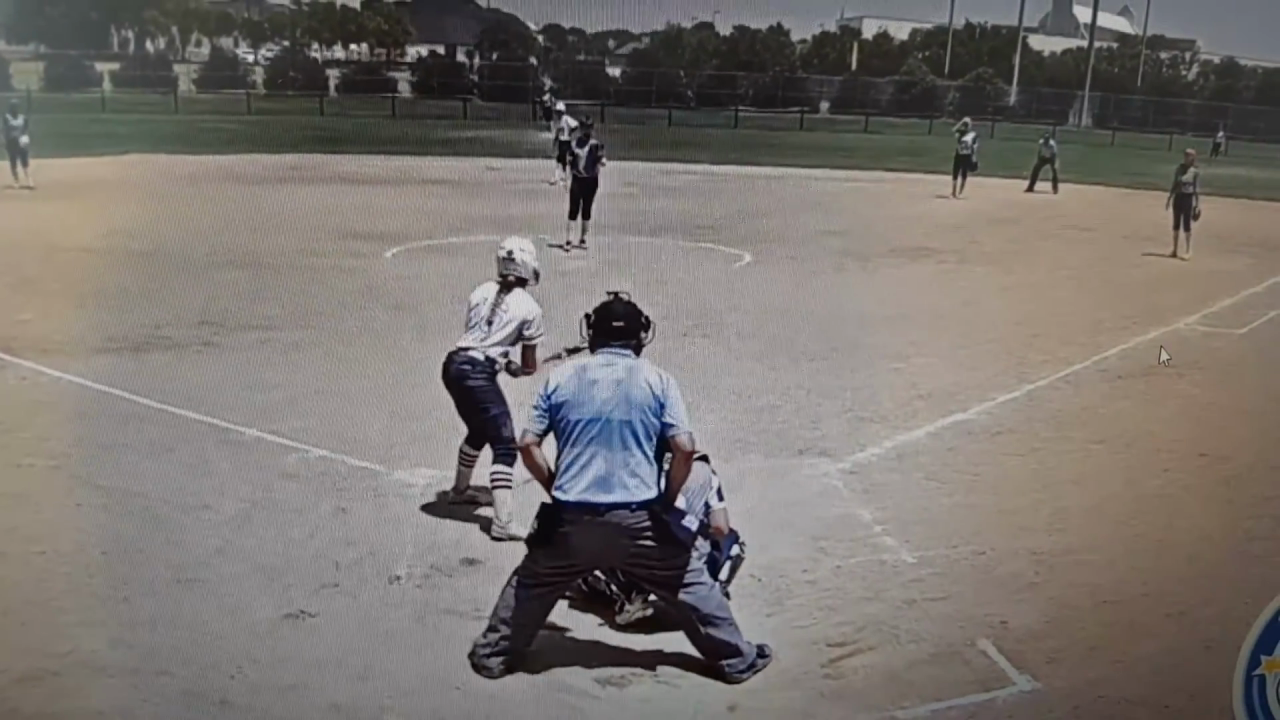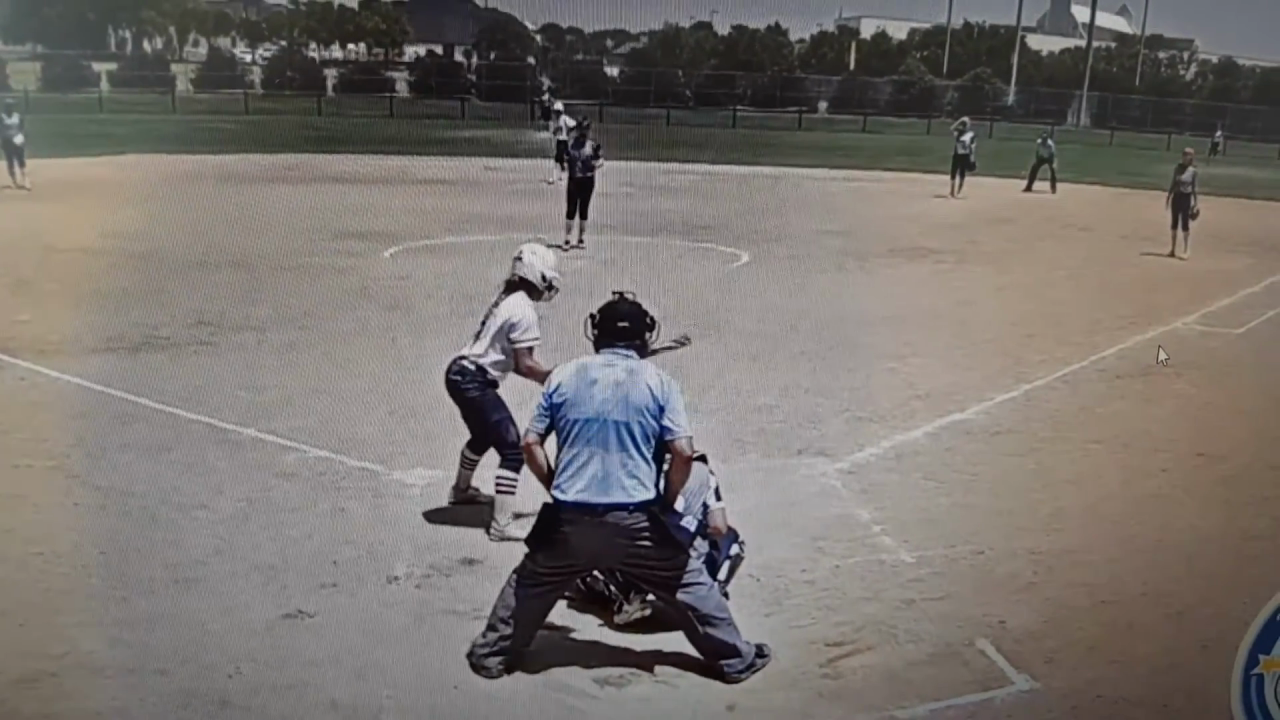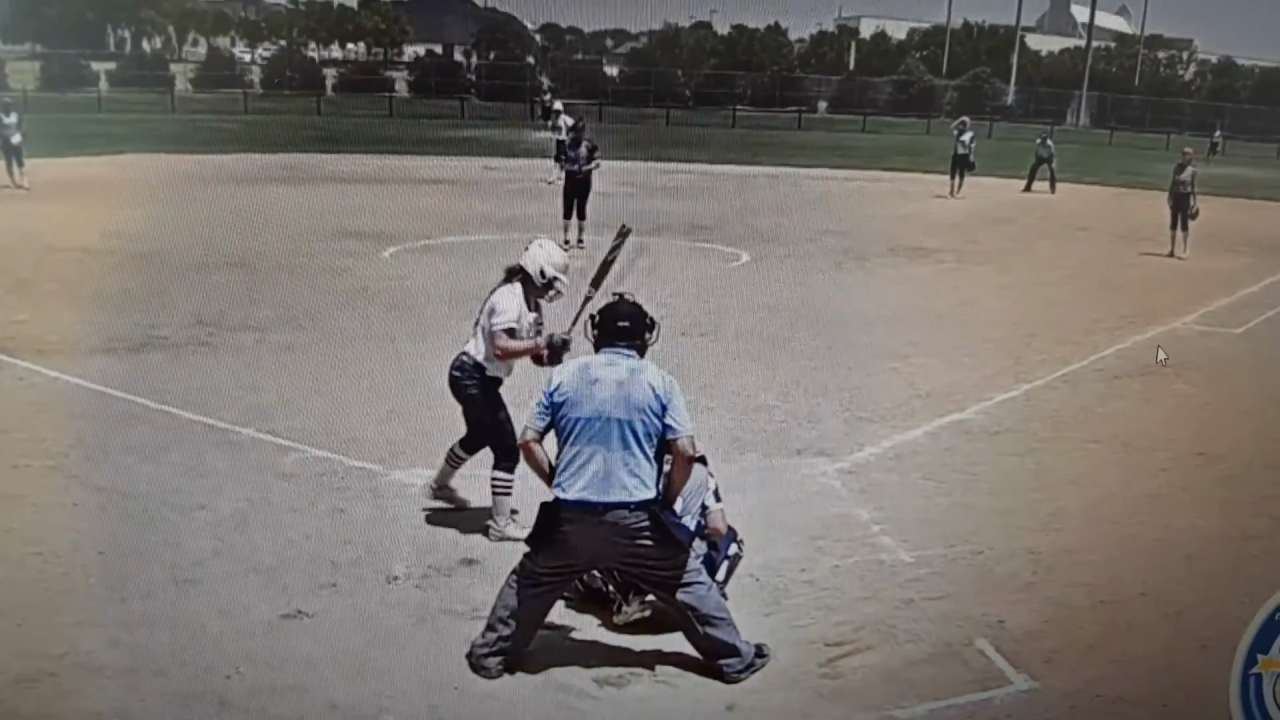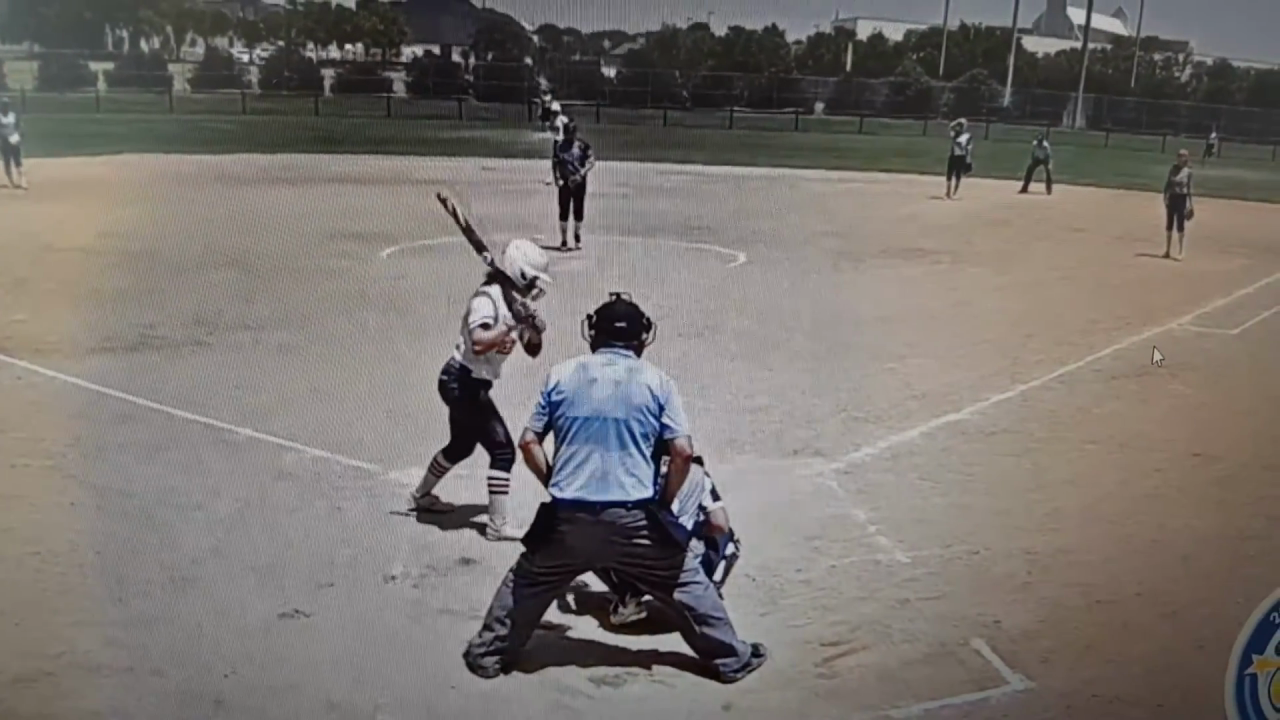
dt=0.3s
person 1, frame 1
left shoulder: (561, 377)
right shoulder: (658, 380)
left elbow: (528, 444)
right elbow: (685, 449)
left wrist: (555, 490)
right wrist: (667, 500)
left hip: (572, 518)
right hip: (638, 518)
left knee: (530, 585)
right knee: (690, 585)
left ankle: (492, 655)
right ankle: (736, 659)
person 1, frame 2
left shoulder: (564, 376)
right shoulder: (659, 382)
left elbow: (531, 443)
right elbow: (683, 453)
right wrist: (666, 502)
left hip: (570, 519)
right hip: (636, 519)
left knee: (529, 584)
right knee: (689, 585)
left ankle: (491, 655)
right ankle: (735, 659)
person 1, frame 3
left shoulder: (564, 376)
right shoulder: (660, 382)
left elbow: (529, 441)
right elbow: (685, 452)
right wrist: (666, 501)
left hip: (571, 518)
right hip: (636, 518)
left knee: (528, 584)
right knee: (689, 585)
left ankle: (490, 655)
right ankle: (734, 659)
person 1, frame 4
left shoulder: (561, 375)
right shoulder: (657, 381)
left elbow: (528, 441)
right elbow: (683, 451)
right wrist: (665, 501)
left hip: (568, 517)
right hip: (634, 518)
left knee: (525, 583)
right knee: (686, 584)
left ankle: (488, 654)
right ankle: (731, 658)
person 2, frame 1
left shoulder: (482, 291)
right shoulder: (530, 308)
right elbow: (527, 363)
left wrist: (506, 364)
right wrist: (524, 368)
left hip: (454, 366)
right hip: (477, 375)
left knee: (479, 432)
right knee: (505, 446)
left ankle: (460, 489)
right ankle: (503, 522)
person 2, frame 2
left shoulder: (505, 299)
right shoulder: (524, 311)
right elbow: (525, 364)
left wrist: (541, 375)
right wrist: (553, 377)
left hip: (460, 374)
right hip: (474, 382)
left knee: (483, 435)
right knee: (512, 450)
left ankle: (461, 489)
right ankle: (501, 525)
person 2, frame 3
left shoulder: (533, 303)
right shoulder: (509, 298)
left elbow: (536, 355)
right elbow: (502, 348)
left wrist: (551, 350)
right wrist: (542, 344)
left hip: (473, 376)
right hip: (473, 378)
left knee: (477, 436)
right knee: (507, 450)
left ankle: (440, 485)
right ankle: (501, 526)
person 2, frame 4
left shoulder: (517, 303)
right shoulder: (487, 298)
left elbow: (532, 351)
right elbow: (479, 344)
left wrist: (534, 331)
right wrist: (511, 325)
left hip: (470, 383)
right hip: (462, 382)
left knee: (461, 444)
right knee: (502, 449)
left ankle: (422, 495)
right ankle: (498, 525)
